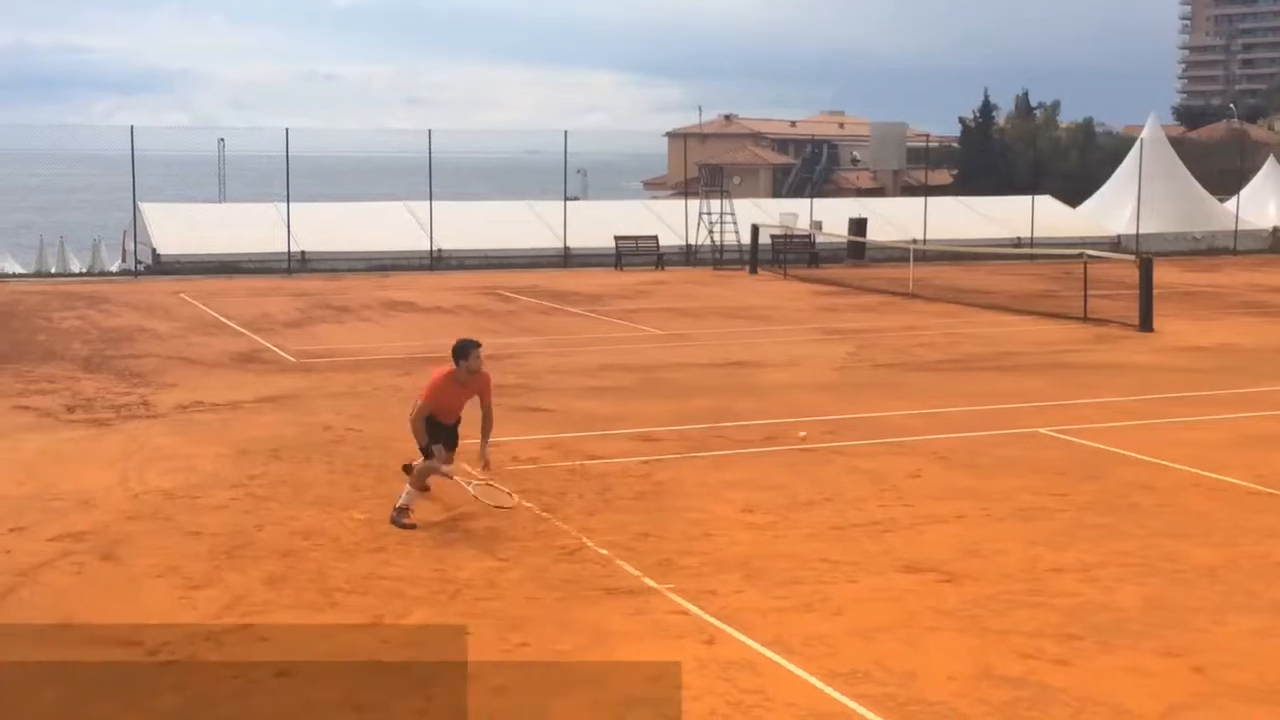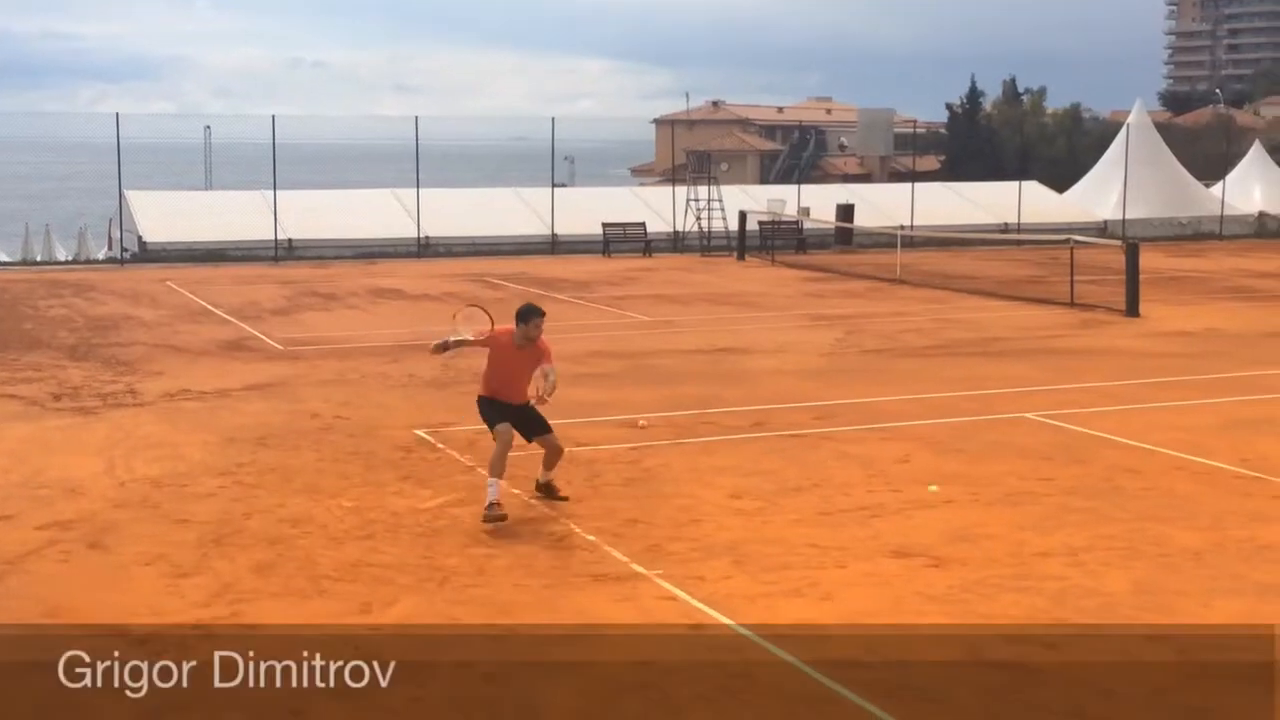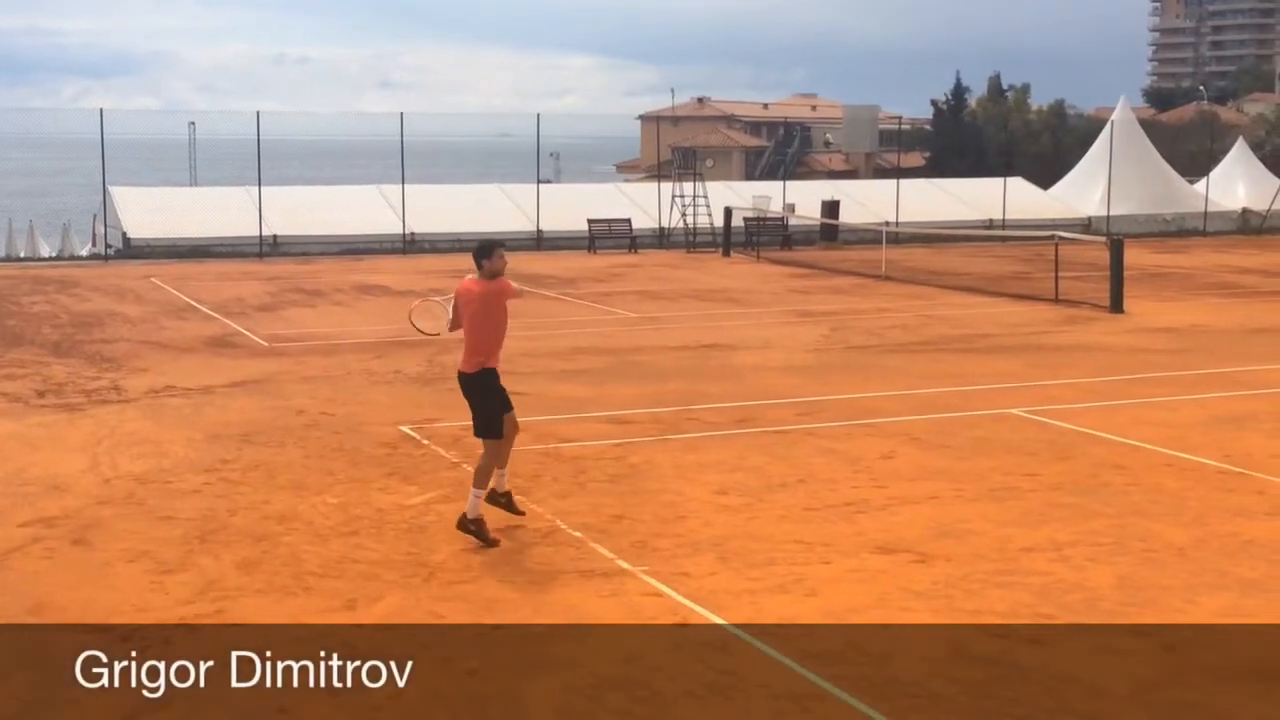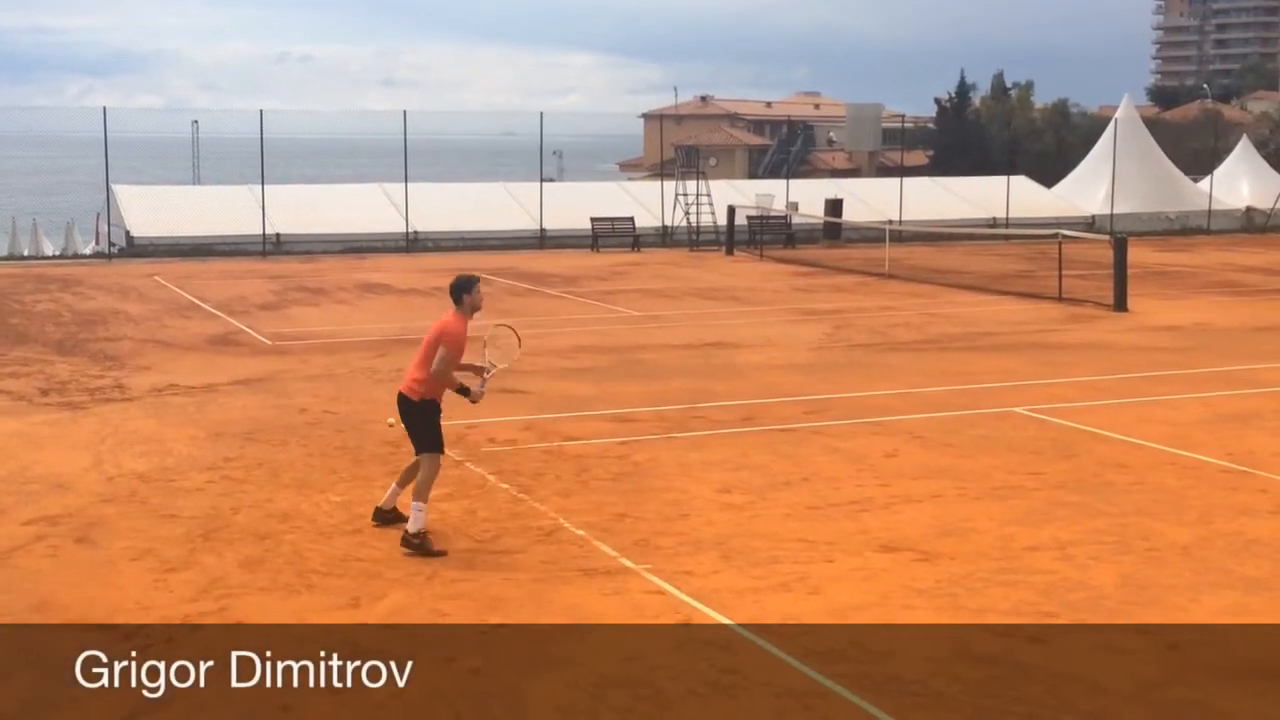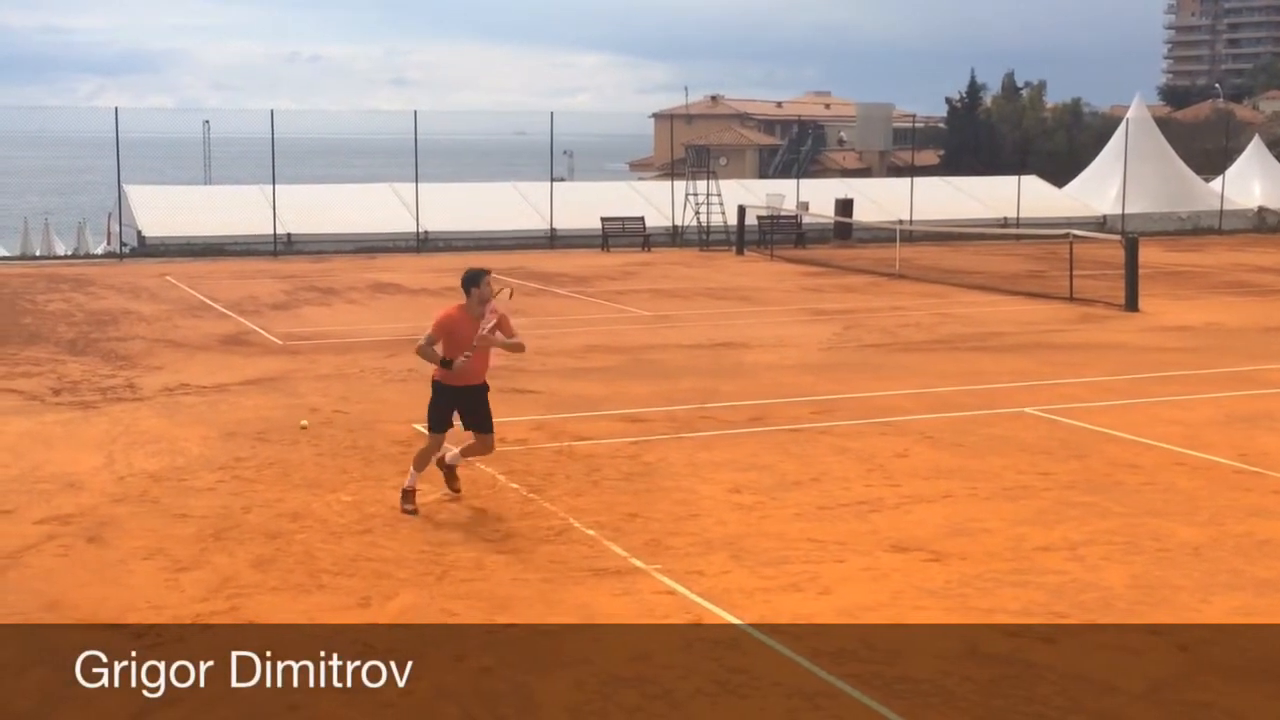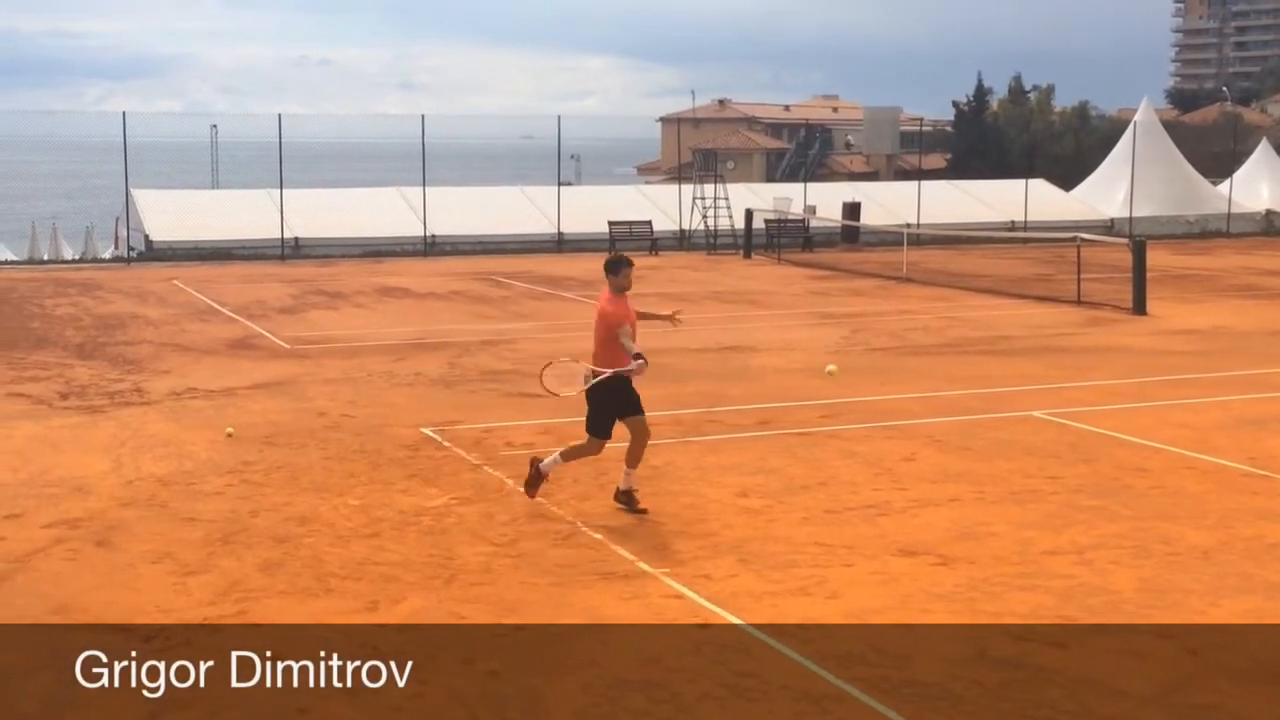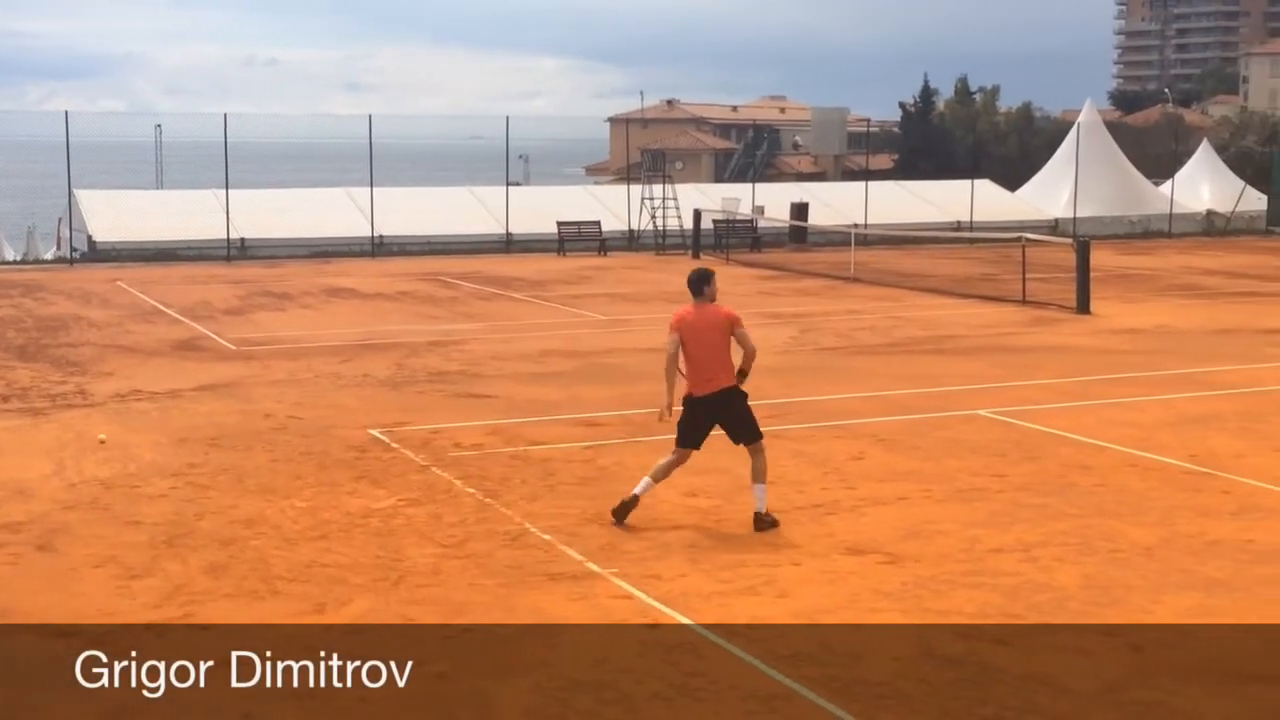
dt=0.7s
person 1, frame 1
left shoulder: (482, 377)
right shoulder: (440, 381)
left elbow: (487, 411)
right elbow: (416, 420)
left wrist: (484, 447)
right wrist: (429, 452)
left hip: (450, 418)
right hip: (426, 420)
left knee: (447, 460)
right knee: (438, 460)
left ankle: (414, 469)
right ankle: (401, 508)
person 1, frame 2
left shoulder: (541, 348)
right shoulder: (497, 337)
left elbow: (551, 378)
right elbow: (462, 341)
left wrist: (545, 394)
right wrist: (445, 345)
left hip: (520, 403)
right hip: (492, 400)
left knee: (555, 447)
right knee: (505, 438)
left ankle: (544, 482)
right ankle: (492, 505)
person 1, frame 3
left shoulder: (465, 287)
right shoulder: (497, 288)
left elbow: (453, 326)
right elbow: (517, 291)
left hip: (478, 371)
right hip: (480, 374)
left knee: (509, 427)
right knee: (493, 448)
left ankle: (499, 491)
right ankle: (471, 517)
person 1, frame 4
left shoulder: (455, 322)
right shoulder: (455, 328)
right elbow: (438, 372)
left wrist: (472, 368)
right wrist: (467, 392)
left hip: (418, 397)
right hip: (419, 400)
left knee: (425, 461)
right knee: (431, 464)
left ankle: (386, 508)
right ankle: (415, 534)
person 1, frame 5
left shoulder: (496, 316)
right shoulder: (450, 317)
left elbow: (520, 346)
right elbow: (422, 348)
left wrist: (497, 341)
right wrist: (449, 364)
left hip: (475, 386)
right hip: (446, 384)
left knee: (486, 445)
right knee: (434, 442)
left ankle: (449, 461)
right ankle: (409, 488)
person 1, frame 6
left shoulder: (620, 298)
right shoulder: (611, 305)
right elbow: (625, 336)
left wrist: (661, 316)
right wrist: (639, 358)
left hip: (620, 378)
right hip: (606, 381)
left knee: (642, 432)
right knee: (595, 445)
left ankle: (625, 489)
right ankle: (542, 468)
person 1, frame 7
left shoulder: (680, 318)
right shoulder: (727, 315)
left elbow: (671, 354)
right elbow: (750, 349)
left wrist: (669, 395)
right wrist: (742, 374)
left hip: (697, 397)
right hip: (728, 393)
left knee: (678, 456)
right knee: (756, 450)
left ankle: (633, 498)
right ankle: (761, 513)
